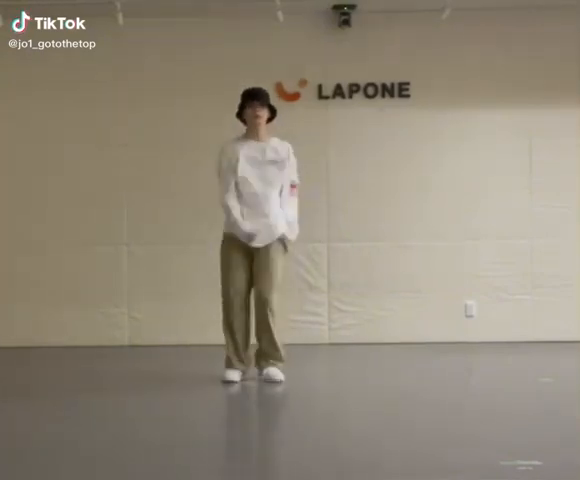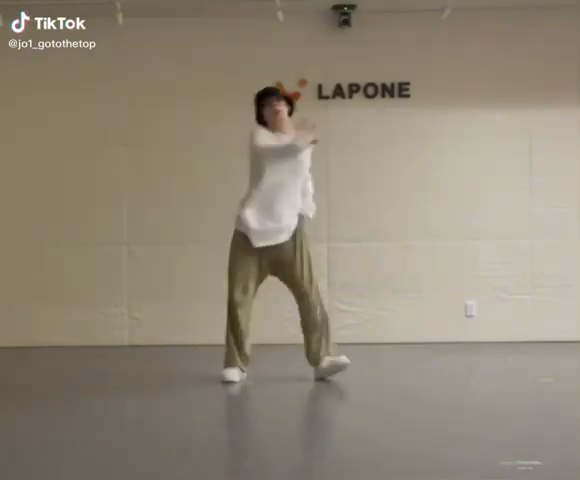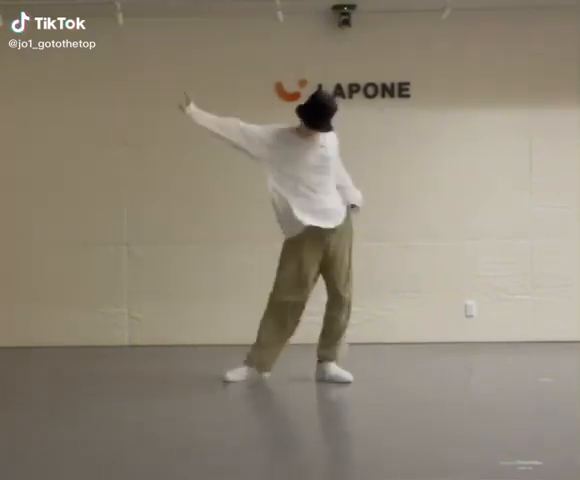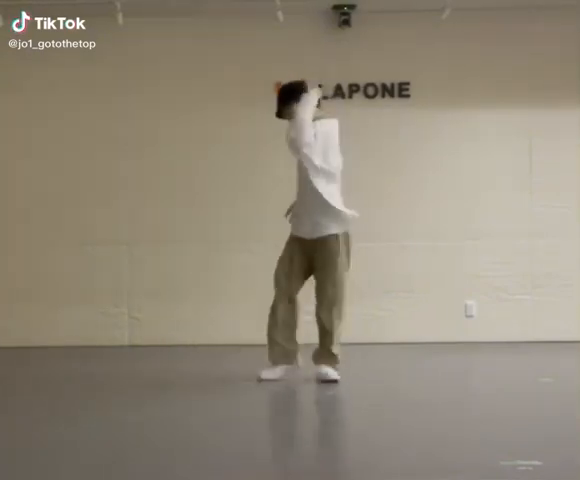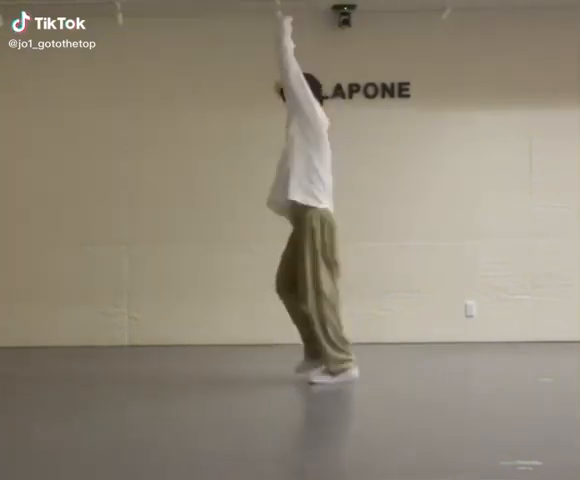
dt=0.5s
person 1, frame 1
left shoulder: (283, 149)
right shoulder: (230, 150)
left elbow: (290, 194)
right elbow: (226, 194)
left wrist: (288, 232)
right wrist: (240, 224)
left hip: (271, 235)
right hip: (236, 235)
left knee: (266, 298)
right knee: (234, 301)
left ankle: (270, 362)
right ankle: (237, 363)
person 1, frame 2
left shoulder: (306, 140)
right shoulder: (260, 135)
right elbow: (269, 153)
left wrist: (306, 210)
right wrist: (298, 142)
left hip: (290, 232)
right hip: (252, 231)
left knee: (308, 295)
right knee: (239, 299)
left ankle: (322, 359)
right ankle: (236, 363)
person 1, frame 3
left shoulder: (331, 141)
right shoulder: (275, 138)
right elbow: (235, 129)
left wrist: (353, 197)
right wrist: (194, 111)
left hip: (338, 227)
right hip: (302, 232)
left knee: (341, 298)
right knee: (286, 299)
left ankle: (328, 363)
right ankle: (257, 363)
person 1, frame 4
left shoulder: (325, 128)
right shoulder: (313, 133)
left elbow: (299, 142)
left wrist: (308, 101)
left hip: (331, 229)
right hip: (303, 229)
left knee: (329, 299)
right knee: (284, 291)
left ankle: (326, 360)
right ankle: (283, 358)
person 1, frame 5
left shoulder: (311, 117)
right shoulder: (305, 126)
left elbow: (292, 76)
left wrist: (284, 35)
left hip: (314, 215)
right hip: (306, 215)
left knee: (317, 293)
right knee: (289, 287)
left ankle: (341, 364)
right ankle: (319, 355)
